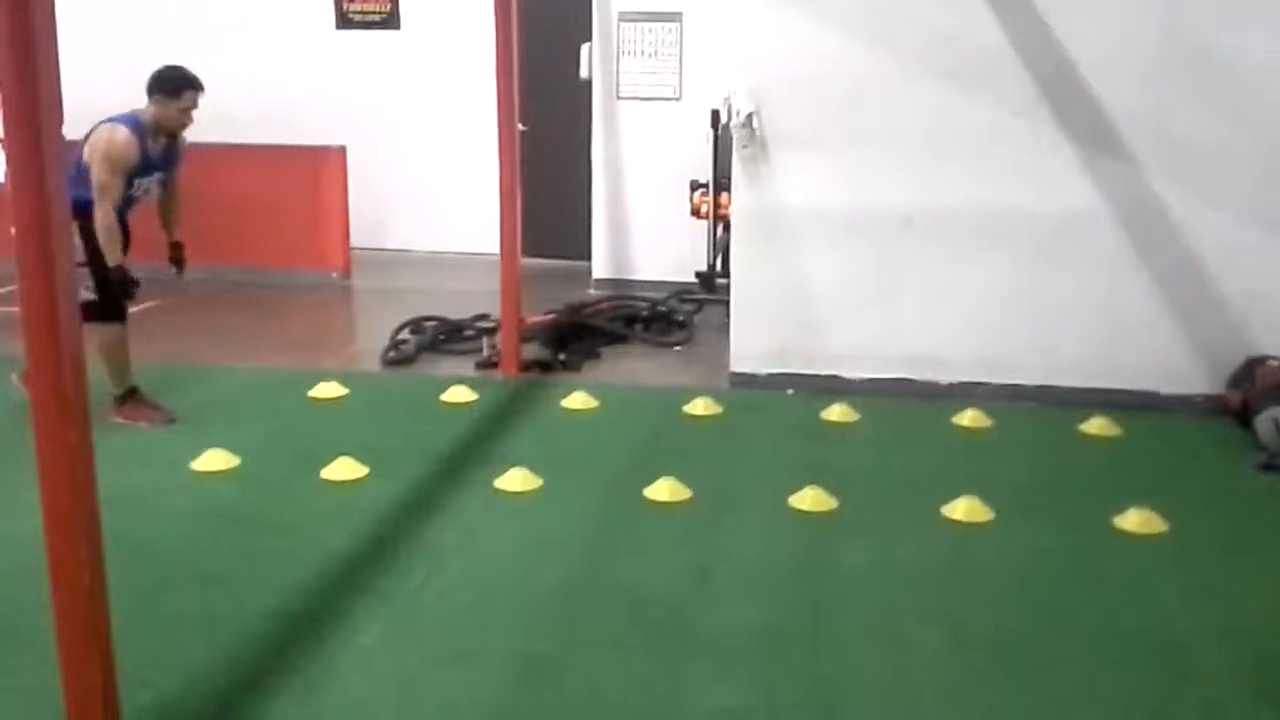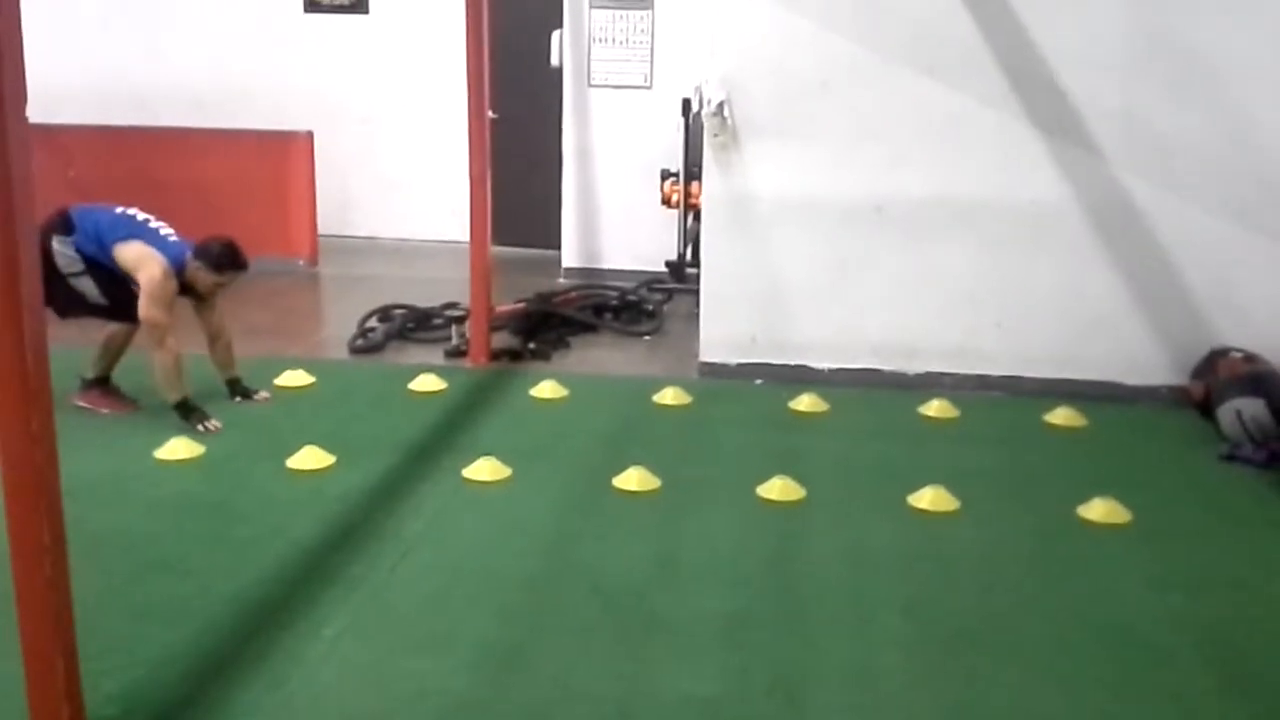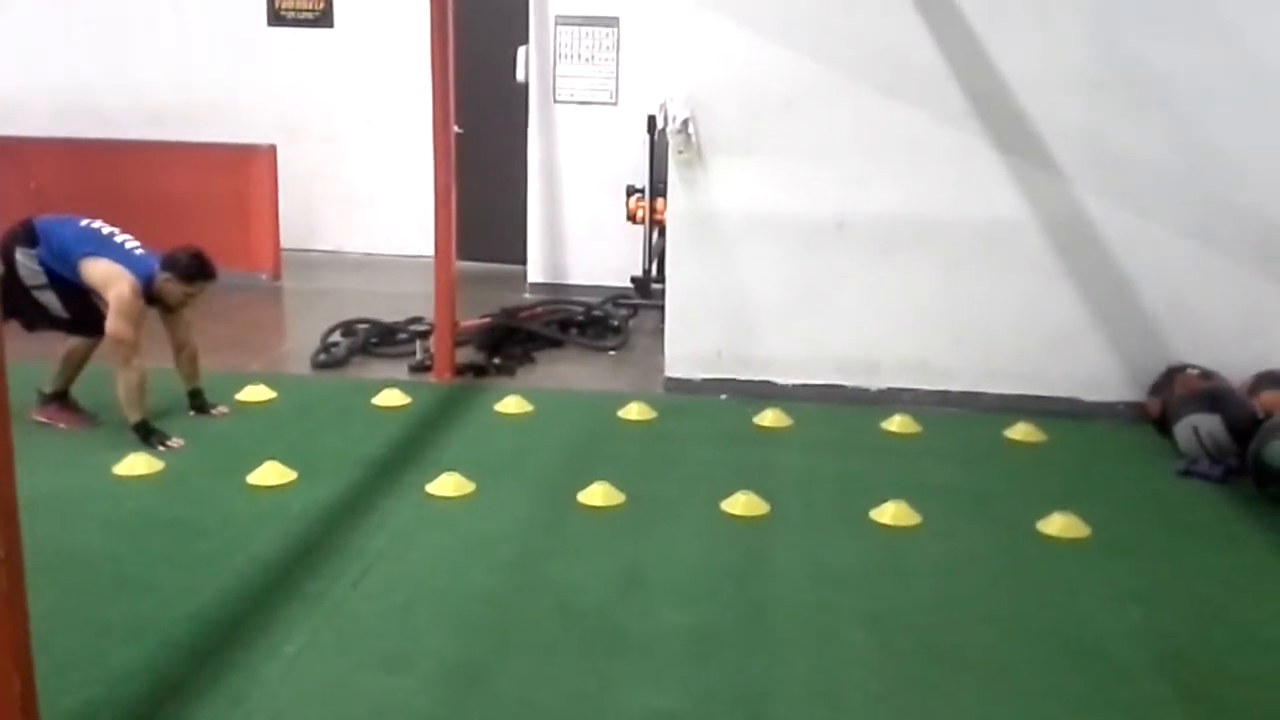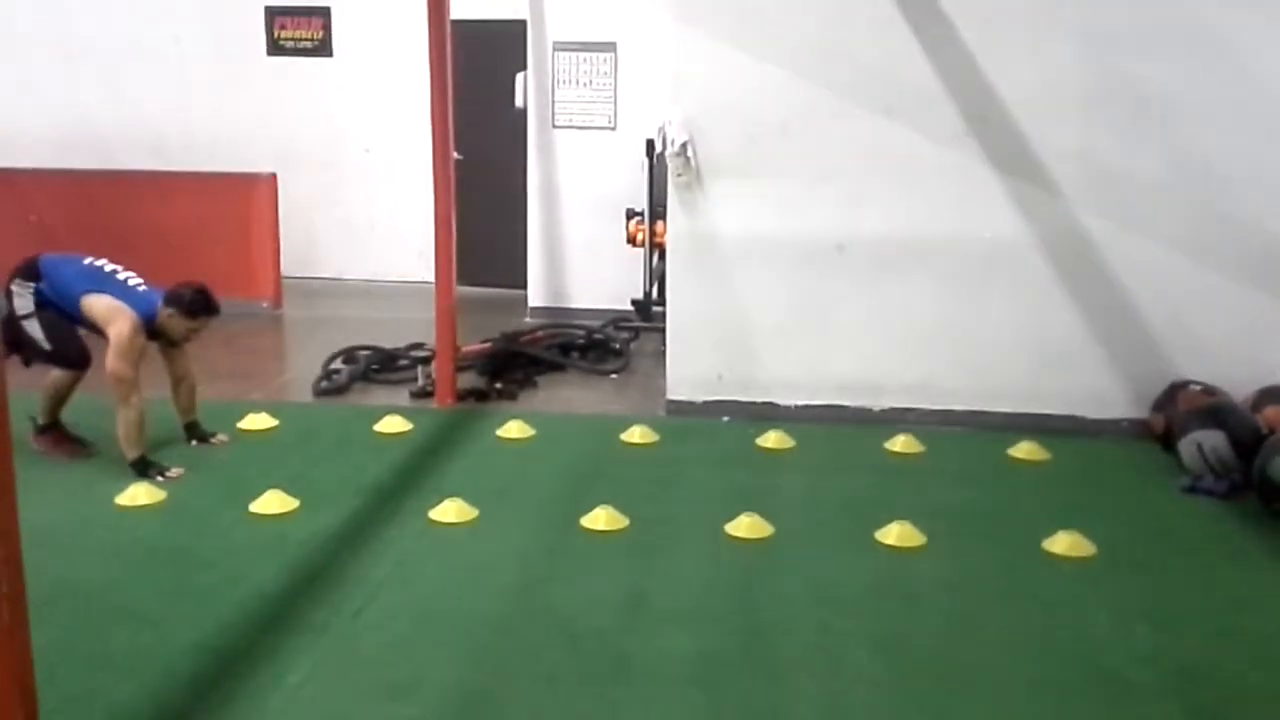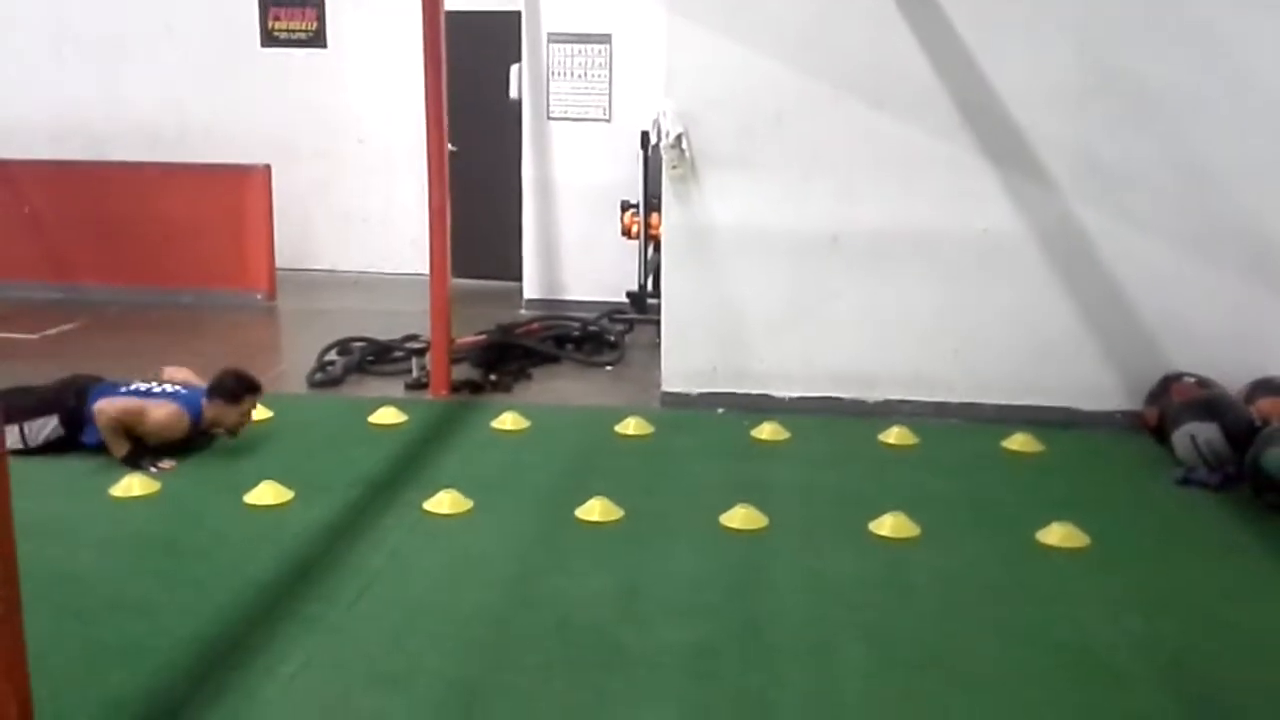
dt=1s
person 1, frame 1
left shoulder: (173, 142)
right shoulder: (119, 141)
left elbow: (169, 194)
right elbow: (103, 209)
left wrist: (175, 243)
right wrist: (118, 269)
left hip: (106, 217)
right hip: (75, 218)
left knee: (88, 303)
right knee: (107, 305)
right ankle: (124, 399)
person 1, frame 2
left shoulder: (199, 268)
right shoulder: (159, 275)
left elbow: (217, 334)
right elbow: (161, 345)
left wrist: (235, 383)
right wrist: (184, 407)
left hip: (90, 235)
right hip: (64, 237)
right knee: (127, 314)
right ankle: (94, 388)
person 1, frame 3
left shoulder: (165, 278)
right shoulder: (127, 290)
left elbow: (184, 345)
right elbow: (127, 363)
left wrist: (197, 397)
right wrist: (143, 429)
left hip: (56, 243)
right hip: (27, 247)
right knee: (89, 329)
right ankle: (52, 401)
person 1, frame 4
left shoulder: (168, 311)
right shoulder: (129, 327)
left elbow: (182, 377)
right elbow: (128, 399)
left wrist: (193, 427)
right wrist: (140, 463)
left hip: (62, 282)
right hip: (31, 284)
right knee: (72, 359)
right ankle: (46, 428)
person 1, frame 5
left shoulder: (203, 393)
right shoulder: (175, 418)
left elbow: (170, 370)
right elbow: (103, 411)
right wrist: (133, 457)
left hip: (91, 391)
right hip: (73, 414)
